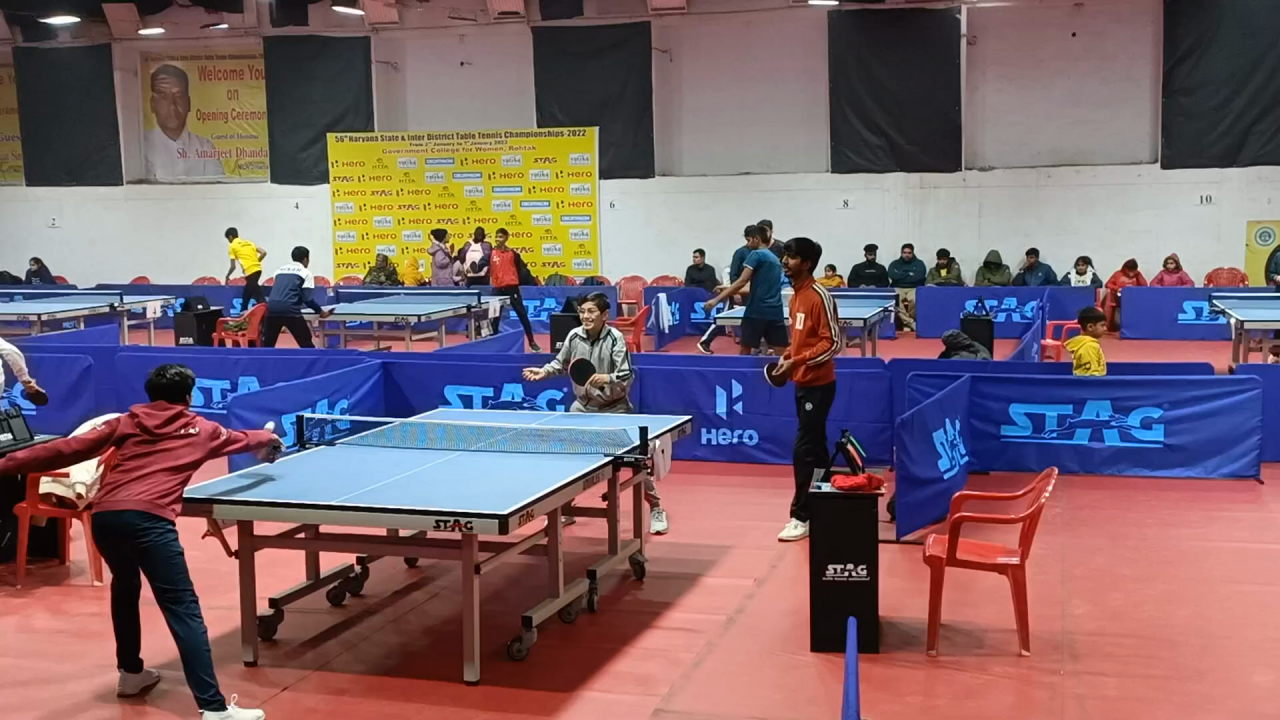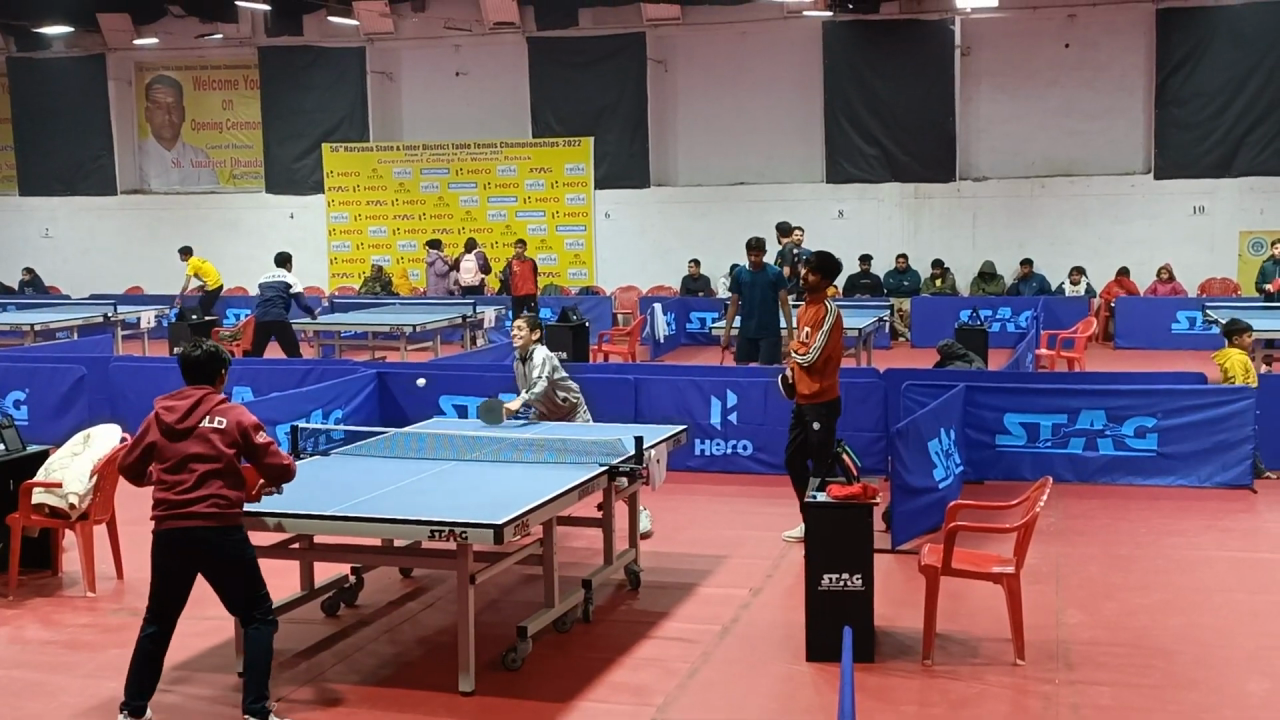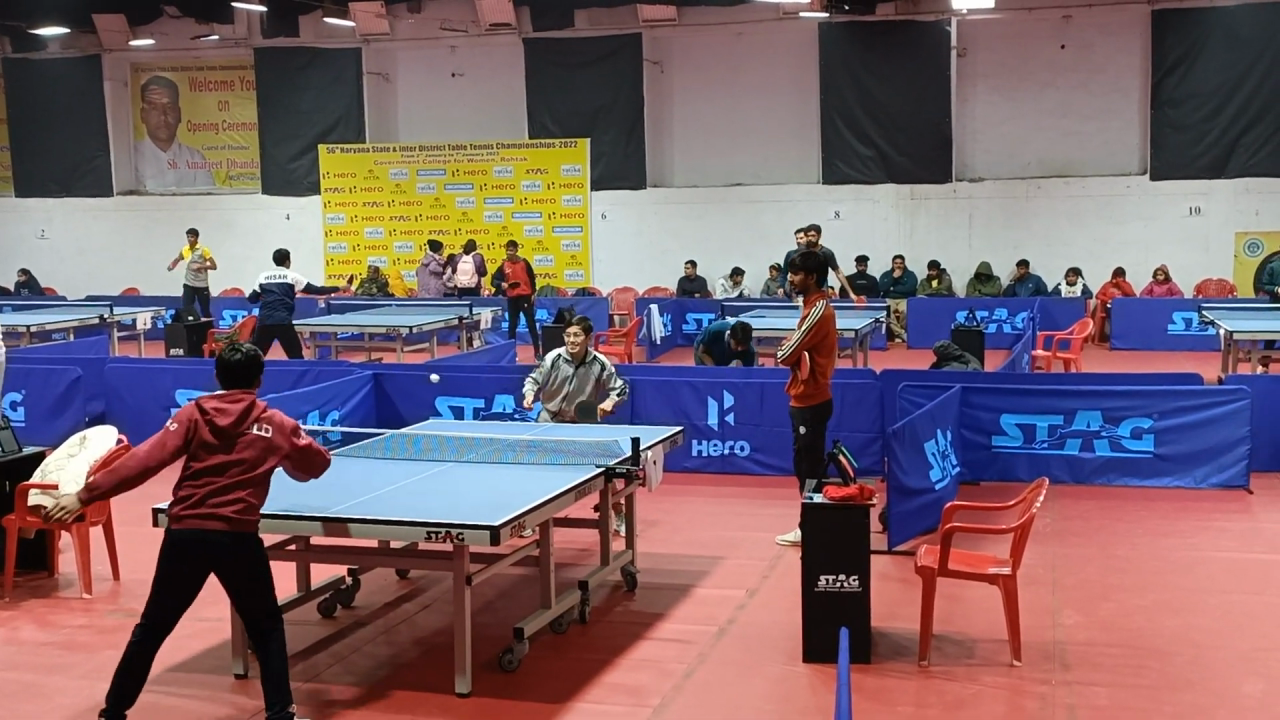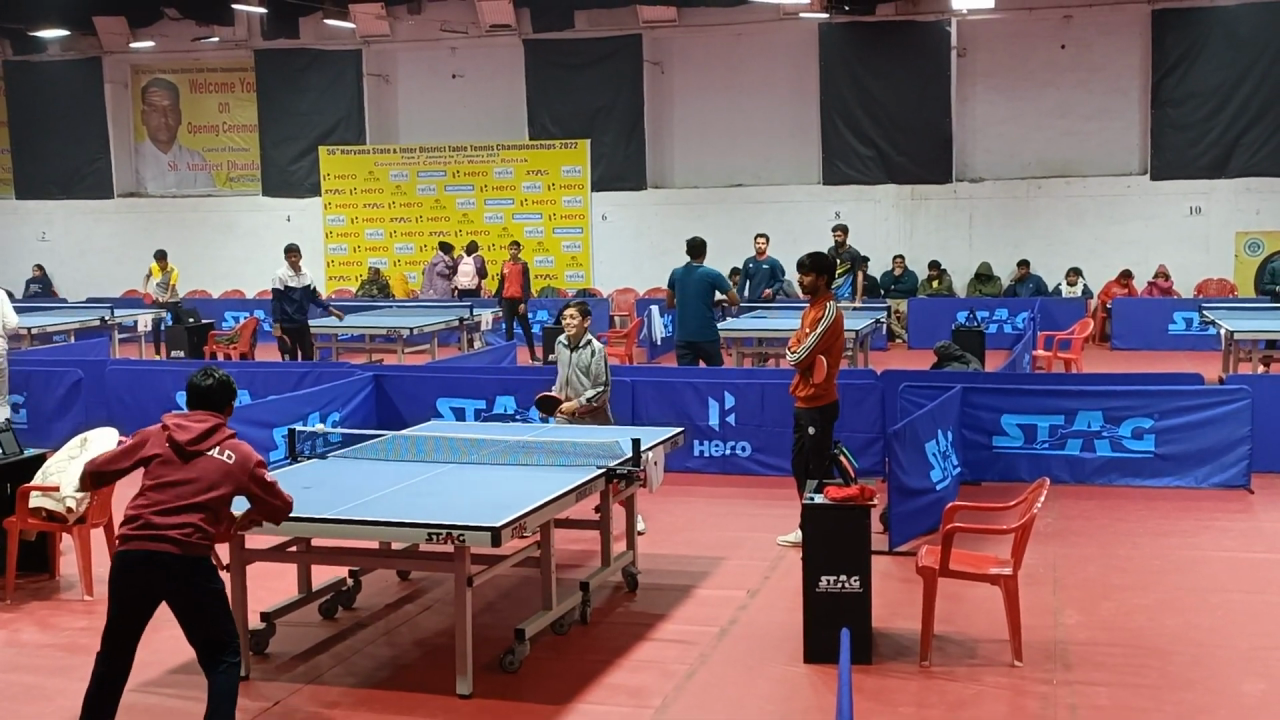
dt=1s
person 1, frame 1
left shoulder: (126, 422)
right shoulder: (200, 429)
left elbow: (68, 449)
right elbow: (239, 439)
right wrist: (268, 440)
left hip: (105, 516)
right hip: (149, 519)
left knee: (125, 587)
right knee: (184, 610)
left ankle: (131, 672)
person 1, frame 2
left shoulder: (158, 417)
right shoulder: (234, 416)
left elbow: (129, 469)
right elbow: (282, 471)
right wrist: (263, 482)
left hip: (169, 533)
right hip: (218, 531)
left knee: (158, 621)
right knee: (258, 618)
person 1, frame 3
left shoulder: (192, 415)
right shoulder: (274, 424)
left elbow: (144, 460)
right elbow: (316, 462)
left wrist: (87, 495)
right wrist: (286, 458)
left hip: (185, 535)
right hip: (238, 538)
left knee: (151, 627)
right knee: (266, 628)
person 1, frame 4
left shoulder: (156, 435)
right shoulder: (241, 454)
left elbow: (99, 470)
right elbow: (280, 509)
left wrist: (90, 482)
right wrist: (246, 519)
left hip: (131, 556)
right hip: (185, 560)
left knee: (115, 650)
right knee: (221, 659)
person 2, frame 1
left shoulder: (820, 297)
right shoulder: (795, 297)
left elbow: (833, 343)
left wrist: (797, 362)
right wrist: (787, 357)
left hip: (818, 385)
right hip: (803, 383)
left knee: (803, 451)
right knee: (815, 449)
left ankle: (802, 518)
person 2, frame 2
left shoulder: (829, 312)
right shoulder: (804, 308)
left elbow: (811, 356)
left wrist: (793, 346)
right wrist: (791, 368)
left hip: (822, 402)
right hip: (802, 400)
left knee: (821, 469)
right knee: (793, 460)
person 2, frame 3
left shoulder: (817, 311)
right shoulder: (815, 307)
left elbow: (785, 355)
right elbow: (797, 348)
left wrist: (787, 349)
right wrist: (791, 349)
left hip: (810, 401)
right hip: (806, 398)
left knee: (810, 468)
right knee: (804, 466)
person 2, frame 4
left shoulder: (828, 312)
right shoulder: (811, 309)
left elbow: (799, 357)
right elbow: (794, 347)
left wrist: (796, 353)
right wrist: (796, 351)
left hip: (818, 403)
right hip: (805, 401)
left knee: (817, 469)
right knee: (801, 465)
person 3, frame 1
left shoulder: (615, 339)
right shoulder: (574, 336)
left elbow: (628, 374)
right elbow: (561, 362)
left wrist: (608, 378)
right wrist: (544, 371)
left hip: (615, 407)
right hip: (584, 406)
left ankle: (656, 509)
person 3, frame 2
left shoulder: (542, 356)
right shoulder: (518, 358)
left elbow: (541, 385)
left wrist: (518, 402)
right wrist: (516, 406)
left hip: (572, 417)
right hip: (544, 419)
left ankle: (638, 511)
person 3, frame 3
left shoulder: (600, 363)
right shoulder: (554, 358)
left elbow: (622, 388)
right elbow: (534, 379)
left wrist: (610, 401)
right wrist: (529, 394)
right hip: (551, 419)
left ankle: (620, 517)
person 3, frame 4
left shoulder: (595, 349)
right shoulder: (561, 343)
left elbow: (603, 388)
left wrist: (578, 403)
right wrist: (555, 398)
left hip: (595, 416)
right hip: (566, 417)
